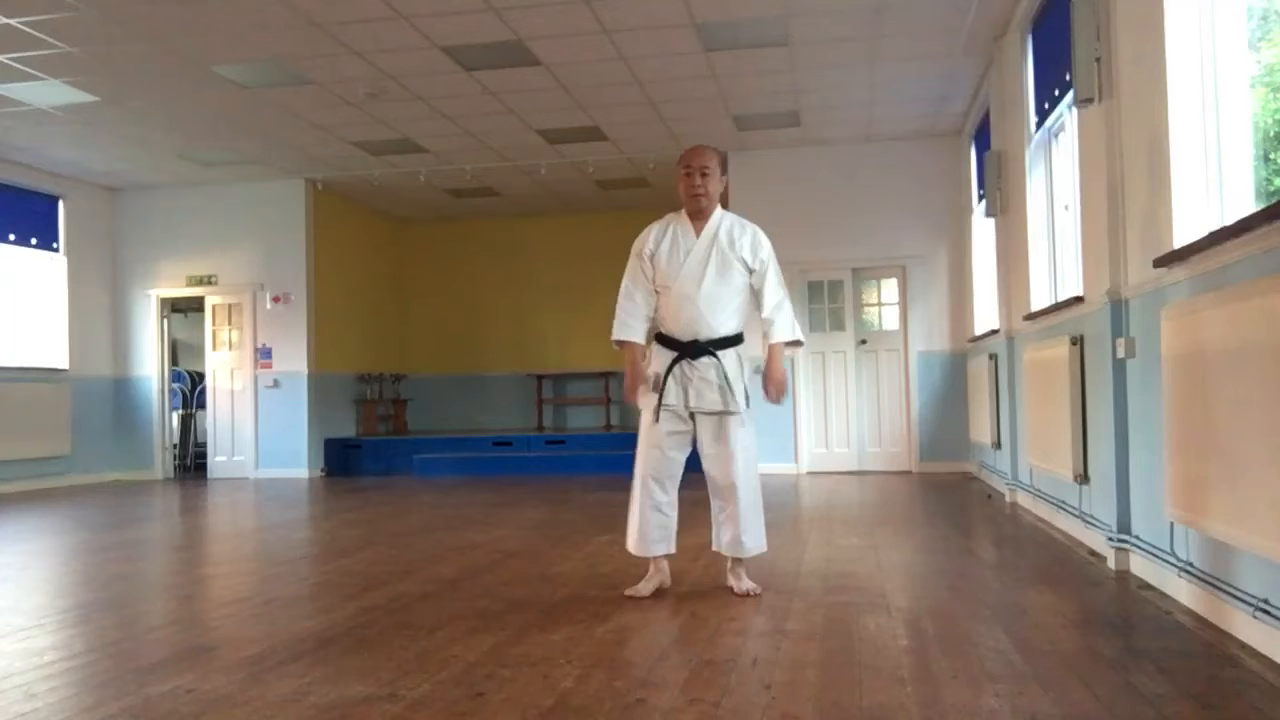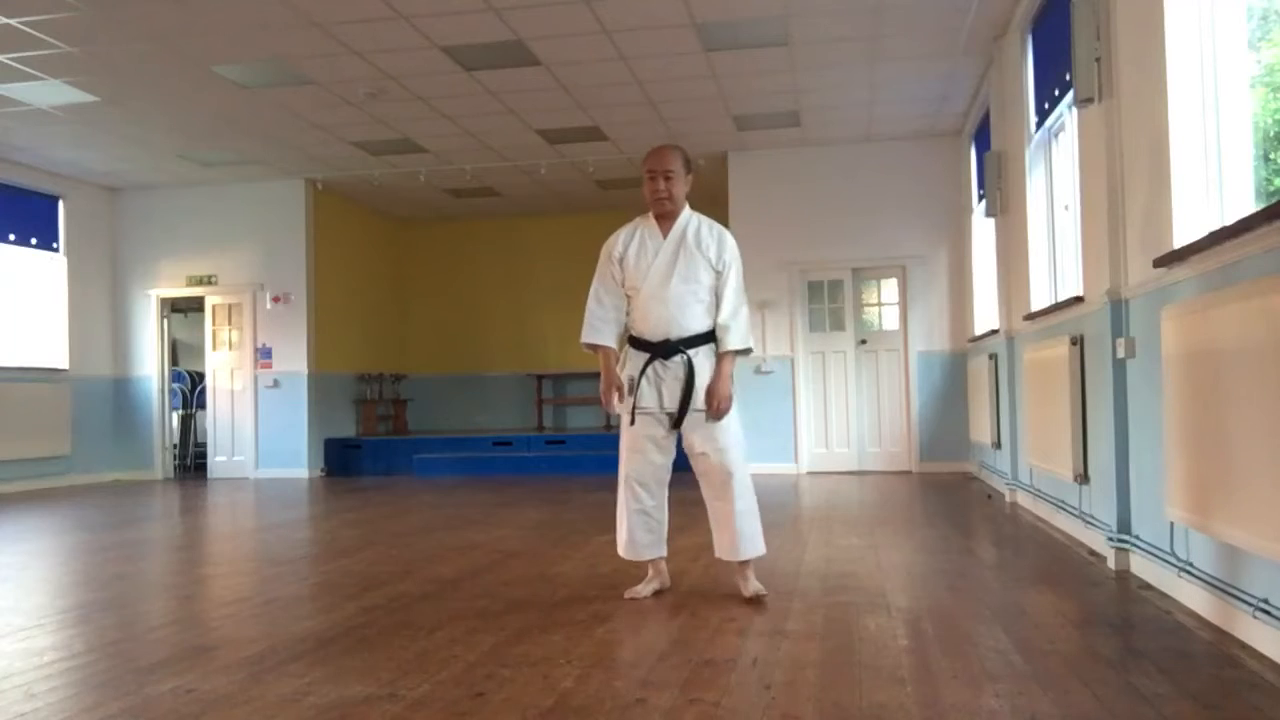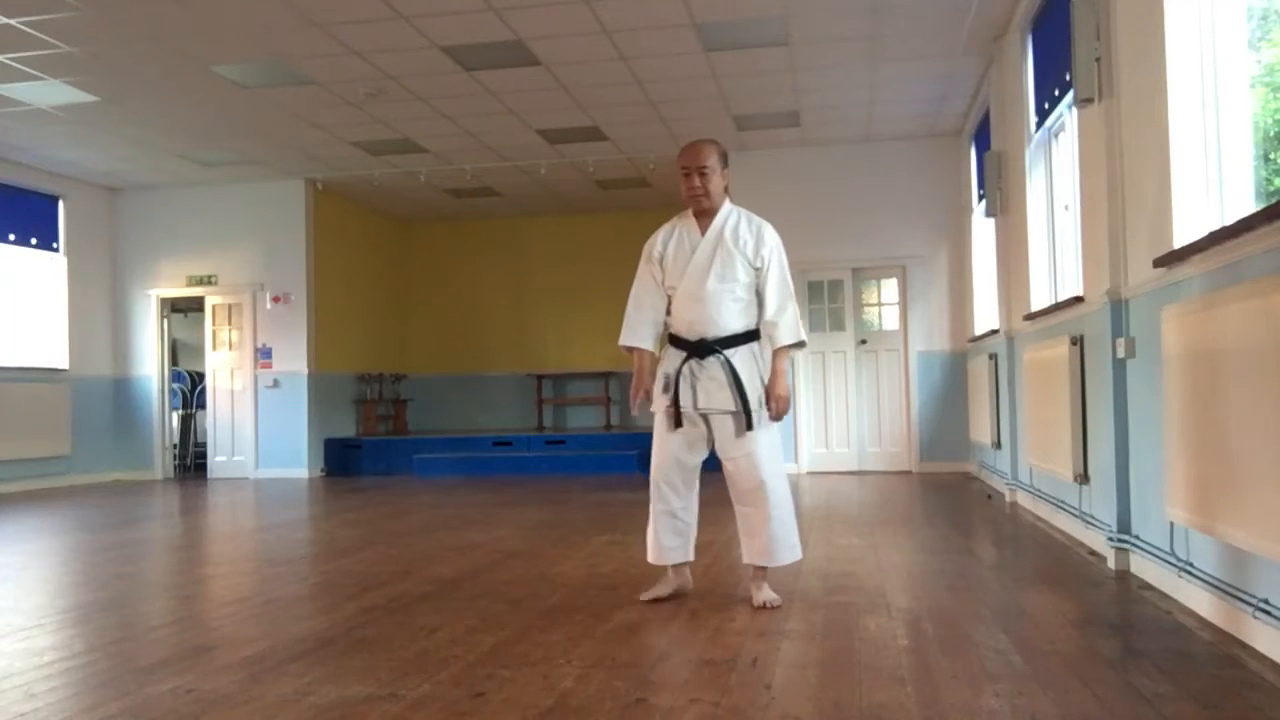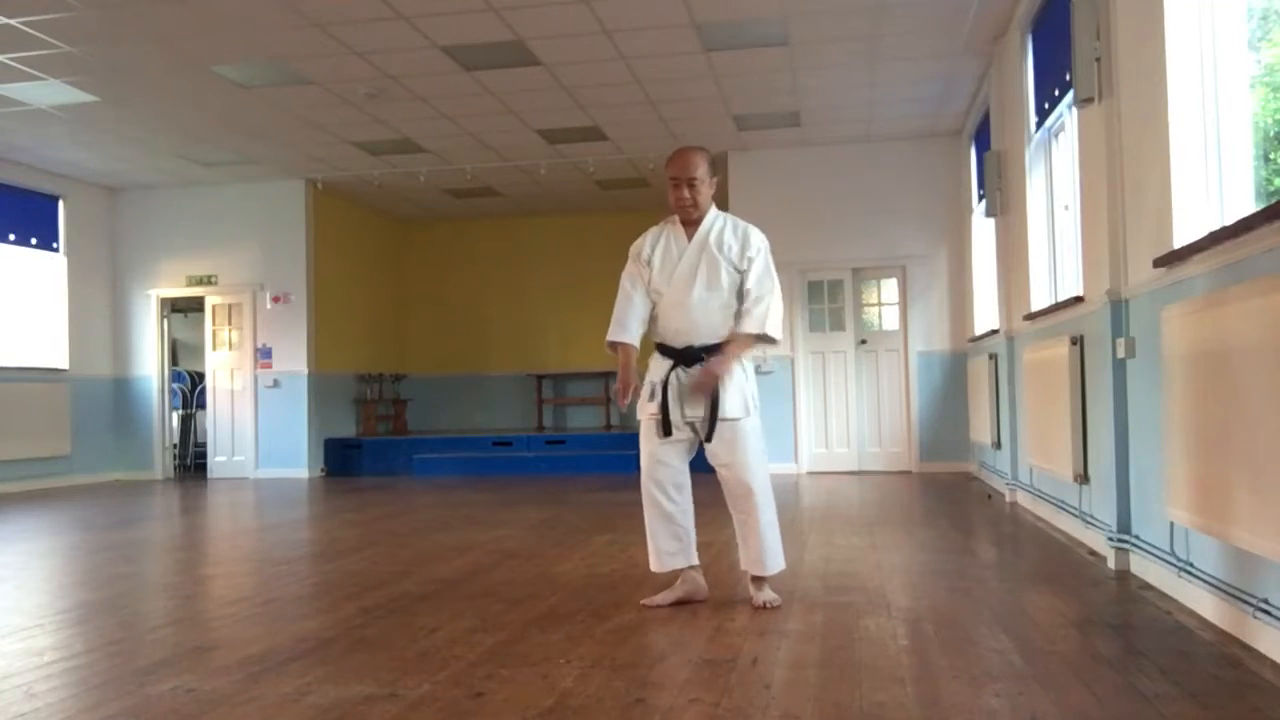
dt=0.5s
person 1, frame 1
left shoulder: (747, 237)
right shoulder: (654, 238)
left elbow: (772, 301)
right elbow: (635, 304)
left wrist: (775, 362)
right wrist: (634, 363)
left hip: (721, 367)
right hip: (666, 366)
left knee: (733, 471)
right knee: (655, 467)
left ankle: (735, 565)
right ankle: (657, 567)
person 1, frame 2
left shoulder: (715, 238)
right shoulder: (622, 243)
left elbow: (732, 311)
right elbow: (606, 309)
left wrist: (724, 374)
right wrist: (608, 369)
left hip: (701, 366)
right hip: (643, 369)
left knee: (725, 468)
right knee: (641, 474)
left ankle: (743, 566)
right ankle: (656, 569)
person 1, frame 3
left shoulder: (756, 232)
right shoulder: (664, 240)
left elbow: (778, 306)
right elbow: (646, 309)
left wrist: (780, 372)
right wrist: (642, 369)
left hip: (739, 366)
right hip: (680, 368)
left knee: (756, 473)
right knee: (670, 474)
left ankle: (759, 576)
right ankle: (677, 571)
person 1, frame 4
left shoulder: (744, 238)
right shoulder: (650, 244)
left elbow: (762, 304)
right elbow: (632, 307)
left wrist: (725, 360)
right wrist: (627, 365)
left hip: (726, 372)
right hip: (667, 373)
left knee: (745, 477)
right knee: (660, 476)
left ankle: (759, 579)
right ankle: (689, 576)
